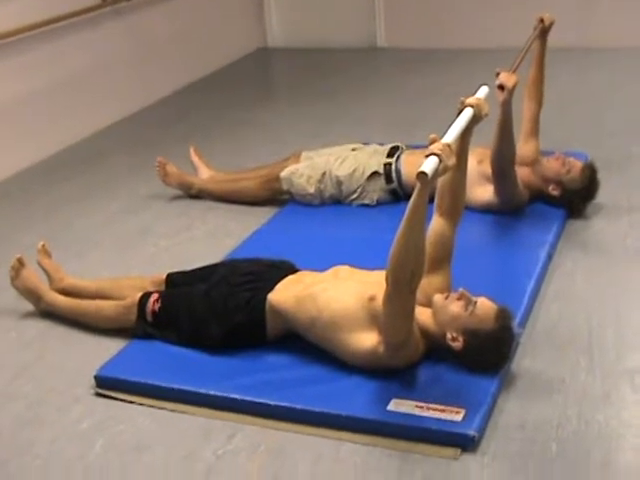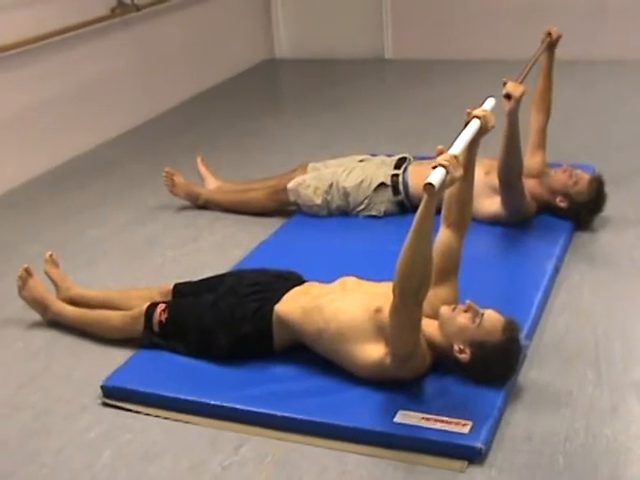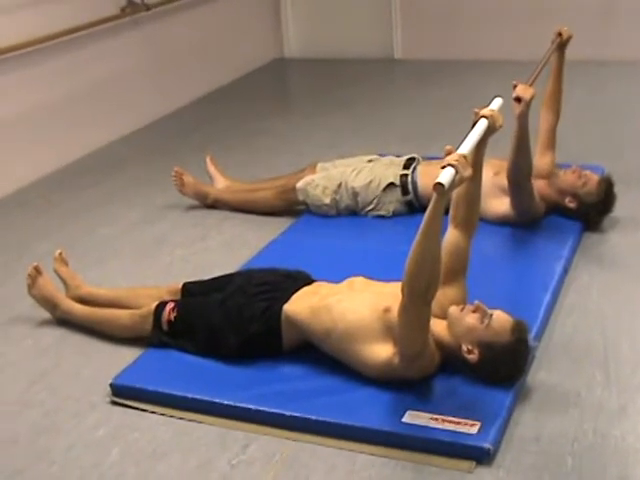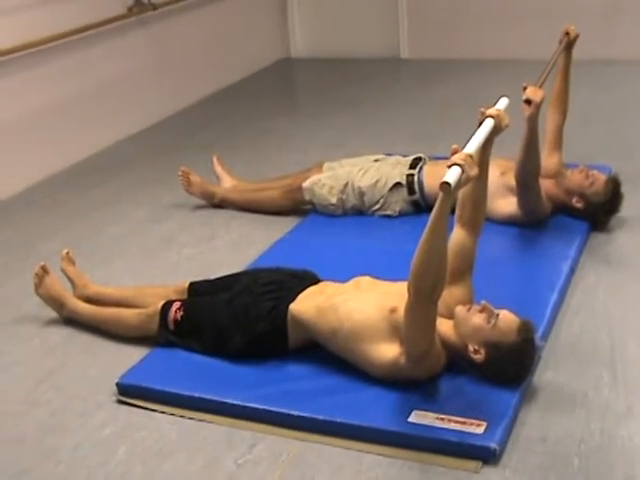
dt=0.3s
person 1, frame 1
left shoulder: (401, 347)
right shoulder: (433, 297)
left elbow: (398, 283)
right elbow: (447, 219)
left wrist: (423, 185)
right wrist: (465, 135)
left hip: (254, 312)
right hip: (282, 274)
left knee: (137, 309)
right knee: (161, 284)
left ankle: (48, 299)
right ankle: (66, 283)
person 1, frame 2
left shoulder: (408, 359)
right shoulder: (439, 310)
left elbow: (405, 293)
right elbow: (454, 231)
left wrist: (431, 196)
right wrist: (472, 147)
left hip: (262, 324)
right hip: (290, 285)
left knee: (144, 320)
right knee: (169, 293)
left ankle: (54, 308)
right ankle: (74, 293)
person 1, frame 3
left shoulder: (417, 359)
right shoulder: (448, 310)
left elbow: (414, 294)
right elbow: (462, 231)
left wrist: (440, 195)
right wrist: (479, 147)
left hip: (270, 323)
right hip: (298, 284)
left knee: (154, 318)
right knee: (178, 293)
left ankle: (65, 306)
right ankle: (83, 291)
person 1, frame 4
left shoulder: (423, 359)
right shoulder: (455, 308)
left elbow: (420, 293)
right elbow: (468, 230)
left wrist: (446, 194)
right wrist: (485, 148)
left hip: (277, 322)
right hip: (305, 284)
left knee: (161, 317)
right knee: (185, 293)
left ankle: (72, 306)
right ankle: (89, 290)
person 2, frame 1
left shoulder: (513, 196)
right shoulder: (529, 160)
left elbow: (498, 167)
right elbow: (534, 105)
left wrist: (503, 105)
right wrist: (542, 42)
left hip: (382, 179)
right hip: (390, 154)
left knee: (280, 182)
right knee: (294, 162)
left ankle: (195, 185)
right ankle: (212, 176)
person 2, frame 2
left shoulder: (518, 207)
right shoulder: (536, 172)
left elbow: (506, 177)
right elbow: (541, 116)
left wrist: (509, 115)
right wrist: (549, 54)
left hip: (389, 190)
right hip: (395, 165)
left knee: (288, 194)
right knee: (302, 171)
left ankle: (203, 196)
right ankle: (219, 187)
person 2, frame 3
left shoulder: (527, 207)
right shoulder: (546, 174)
left elbow: (514, 178)
right elbow: (551, 118)
left wrist: (520, 118)
right wrist: (560, 55)
left hip: (397, 190)
right hip: (406, 165)
left knee: (297, 193)
right knee: (311, 172)
left ankle: (212, 195)
right ankle: (229, 186)
person 2, frame 4
left shoulder: (534, 207)
right shoulder: (553, 174)
left elbow: (524, 182)
right elbow: (558, 116)
left wrist: (530, 120)
right wrist: (567, 53)
left hip: (403, 190)
right hip: (411, 165)
left knee: (303, 192)
right knee: (317, 171)
left ankle: (219, 195)
right ankle: (232, 185)
